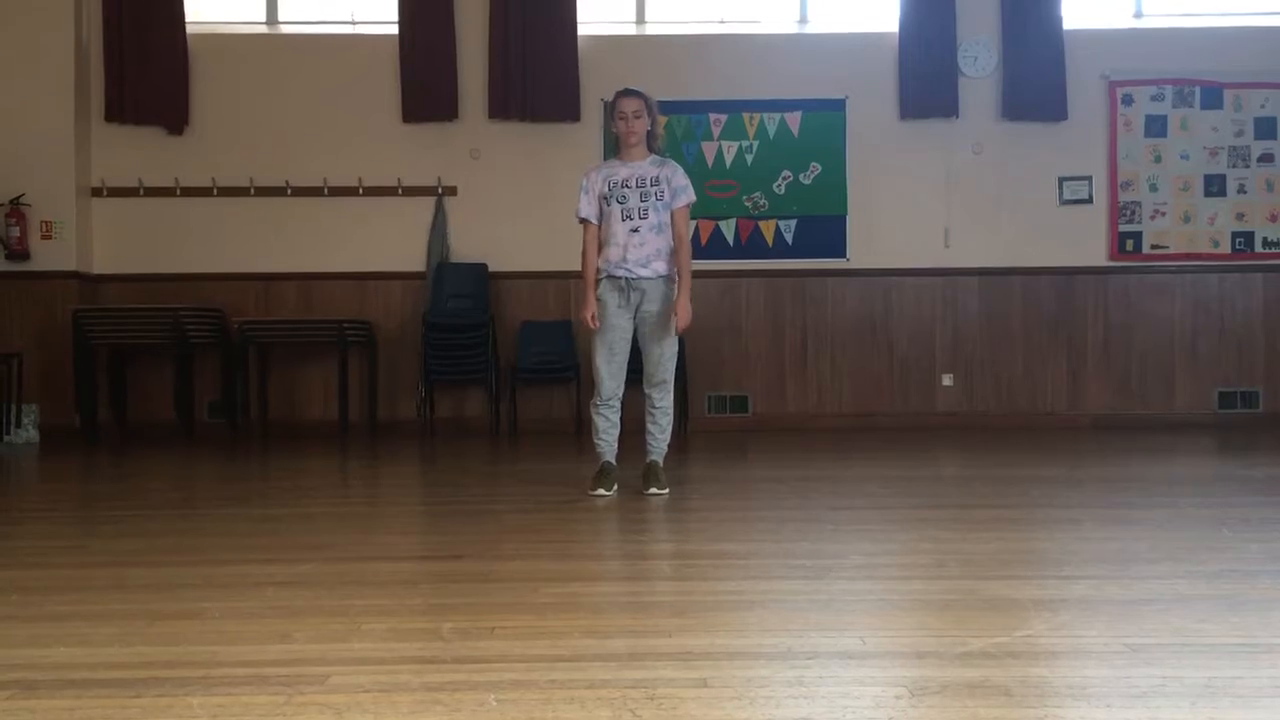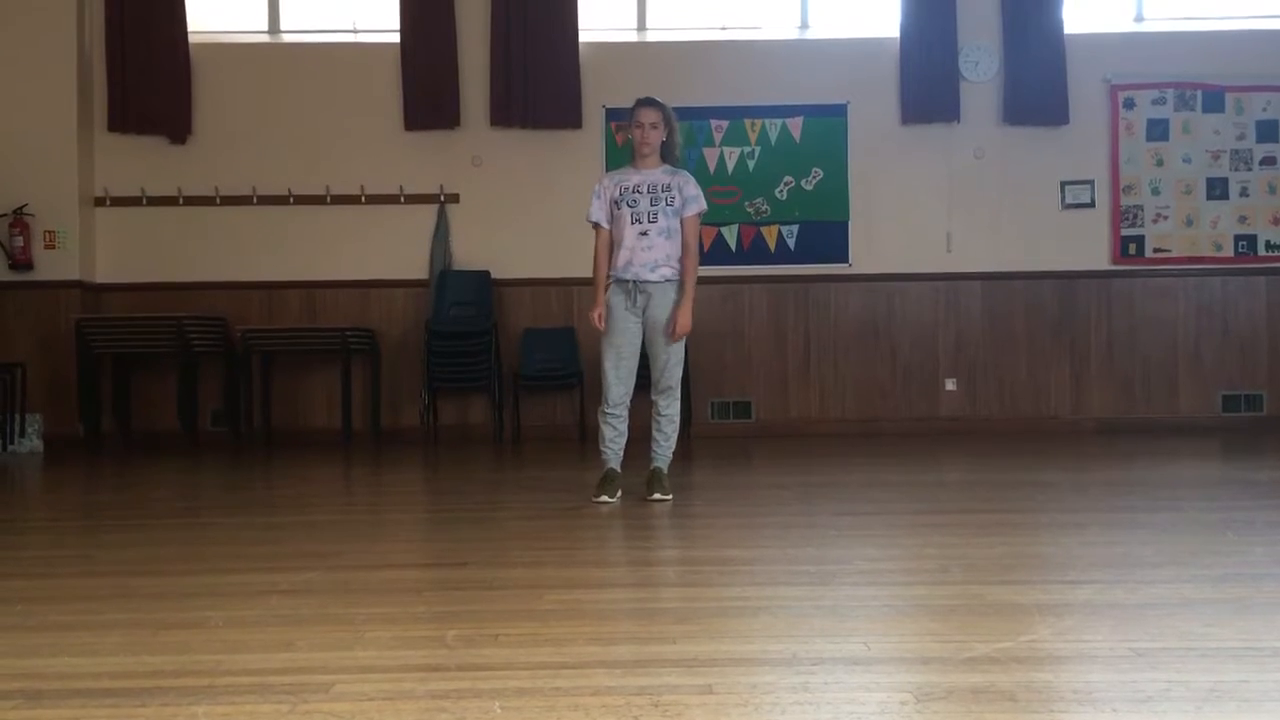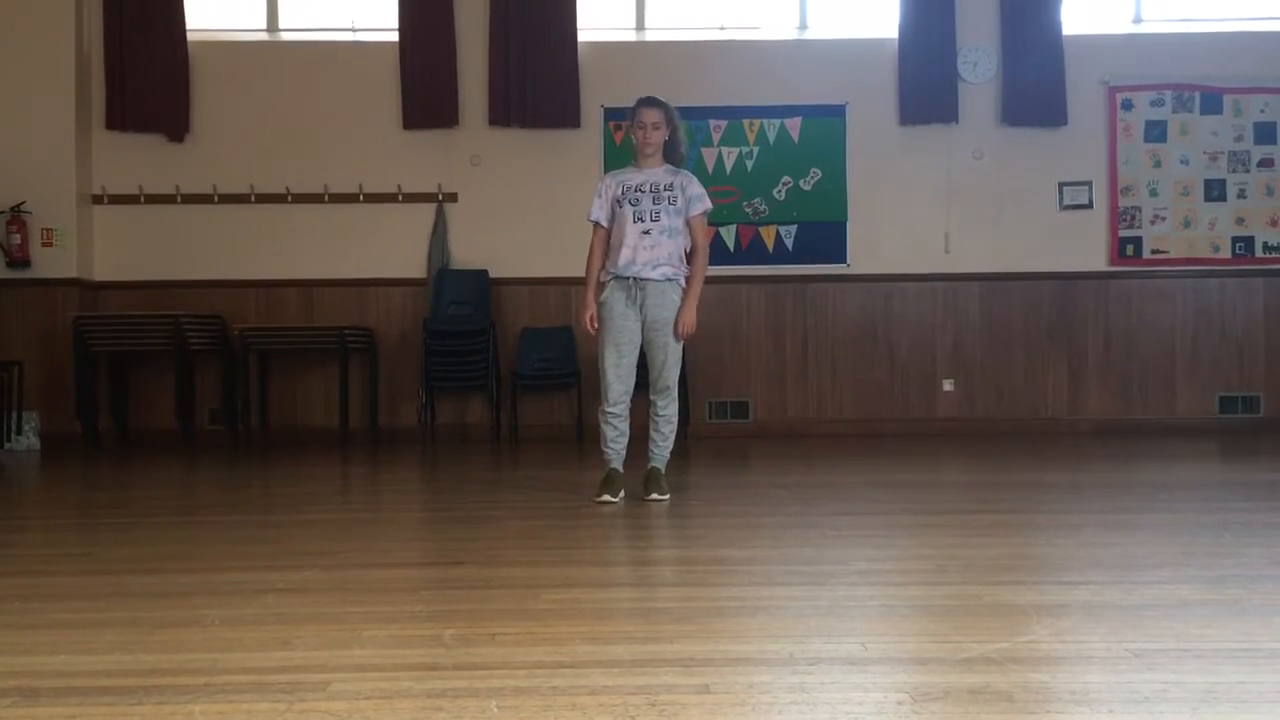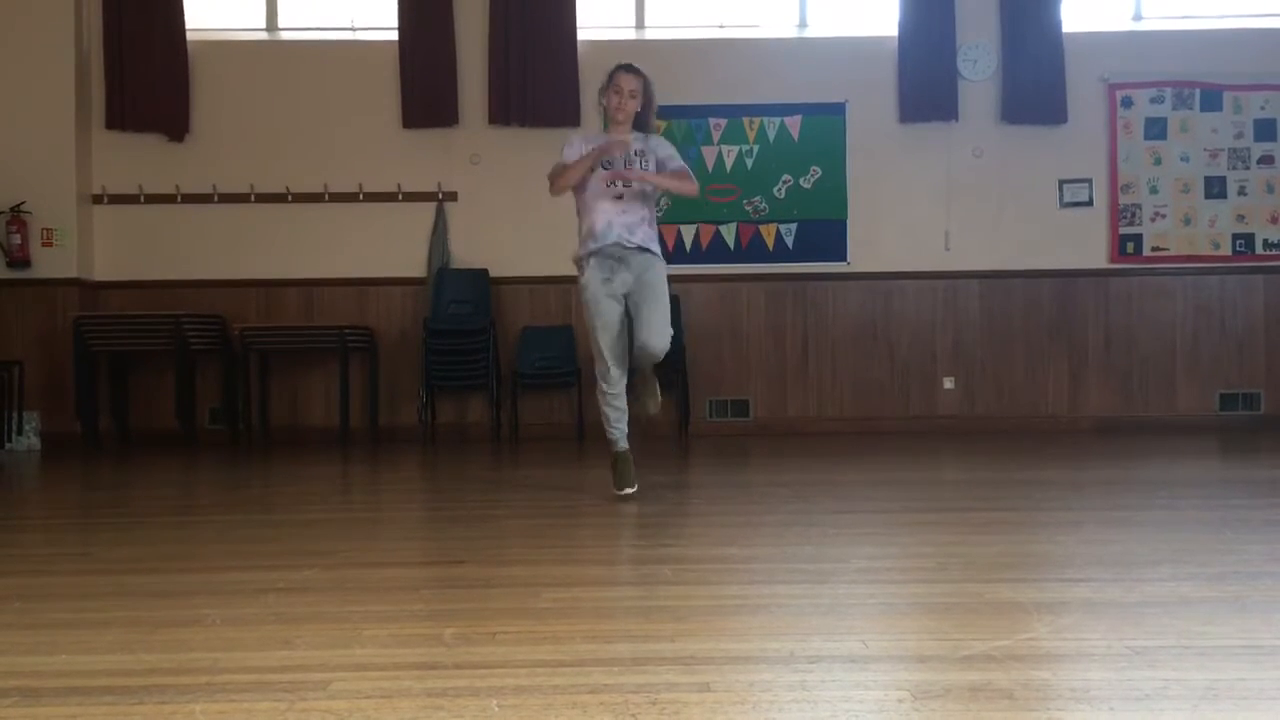
dt=0.7s
person 1, frame 1
left shoulder: (669, 172)
right shoulder: (597, 177)
left elbow: (682, 239)
right elbow: (591, 241)
left wrist: (683, 295)
right wrist: (590, 296)
left hip: (658, 286)
right hip: (612, 287)
left knee: (659, 380)
right knee: (607, 381)
left ankle: (654, 462)
right ankle: (606, 462)
person 1, frame 2
left shoulder: (682, 182)
right shoulder: (610, 183)
left elbow: (690, 247)
right elbow: (602, 245)
left wrist: (686, 303)
right wrist: (599, 298)
left hip: (667, 291)
right hip: (621, 292)
left knee: (667, 386)
right knee: (614, 386)
left ankle: (659, 468)
right ankle: (611, 468)
person 1, frame 3
left shoulder: (684, 182)
right shoulder: (613, 183)
left elbow: (700, 247)
right elbow: (599, 243)
left wrist: (691, 302)
right wrist: (589, 296)
left hip: (666, 290)
right hip: (619, 290)
left knee: (664, 386)
right knee: (615, 386)
left ankle: (657, 468)
right ankle: (614, 469)
person 1, frame 4
left shoulder: (655, 147)
right shoulder: (582, 143)
left elbow: (691, 186)
right elbow: (556, 183)
left wrist: (646, 177)
right wrist: (597, 155)
left hip: (643, 258)
right hip: (598, 262)
left knee: (655, 344)
right knee: (610, 366)
left ankle: (645, 372)
right ankle: (620, 448)
